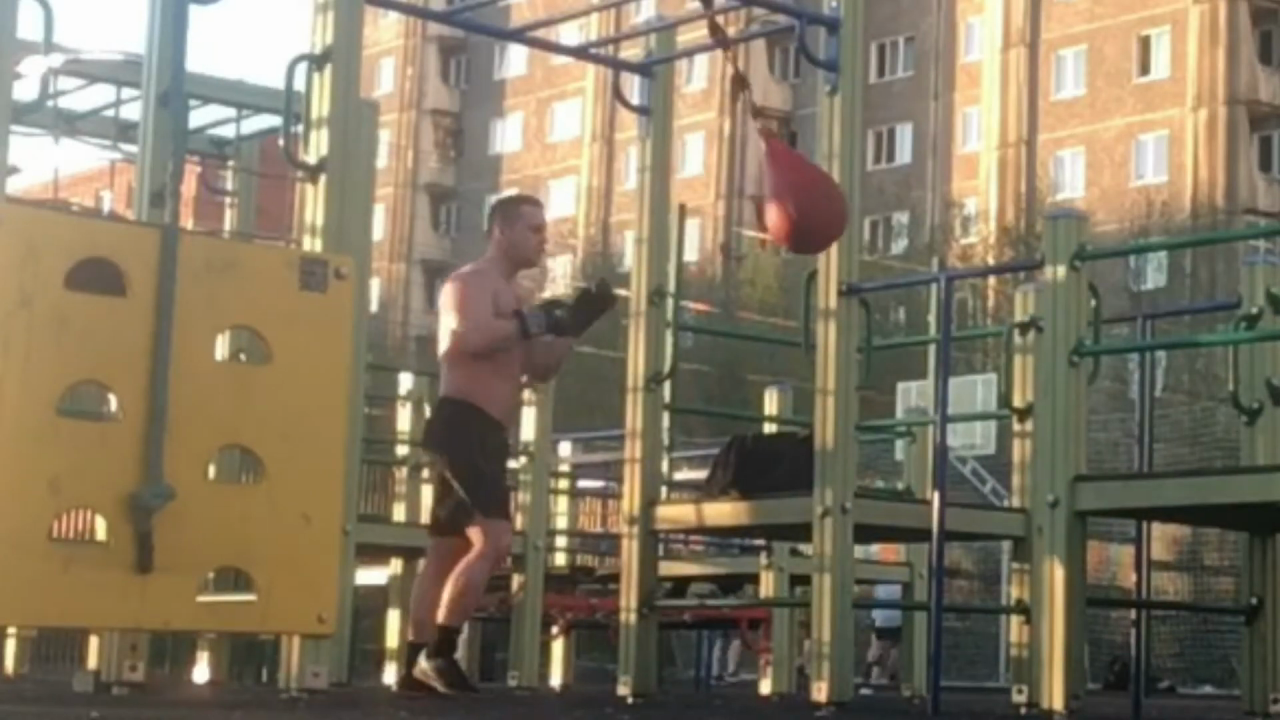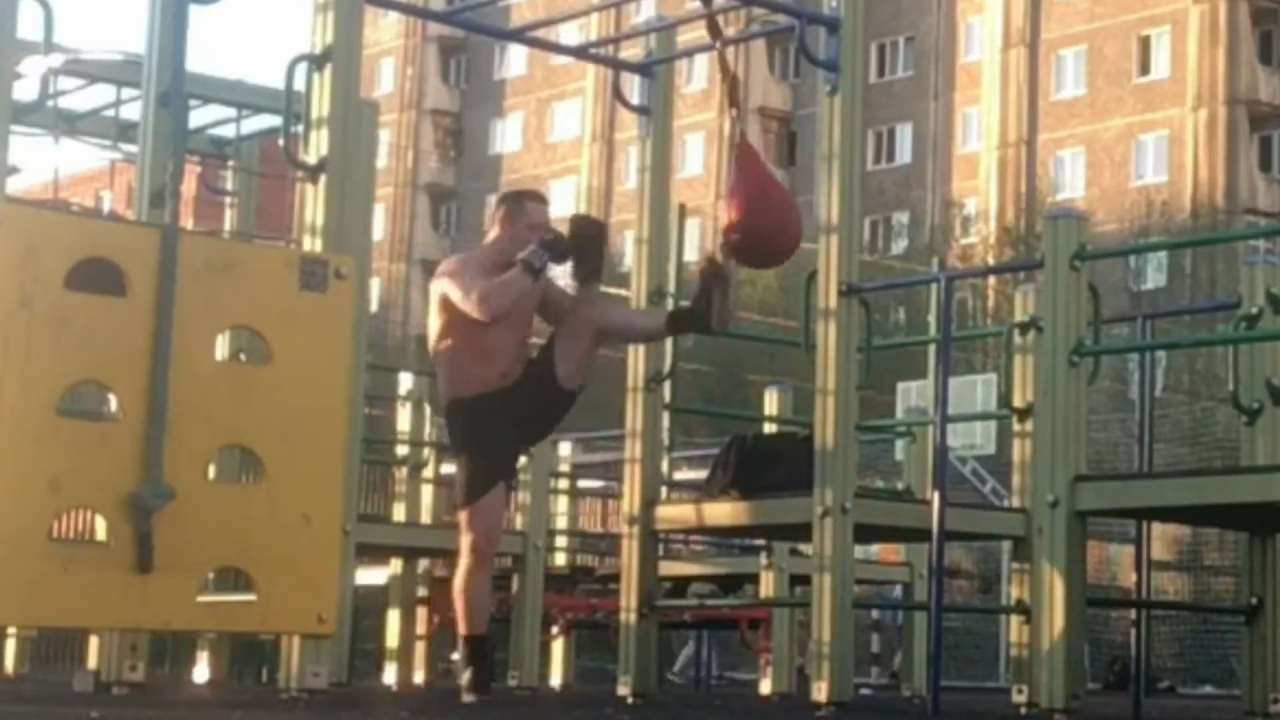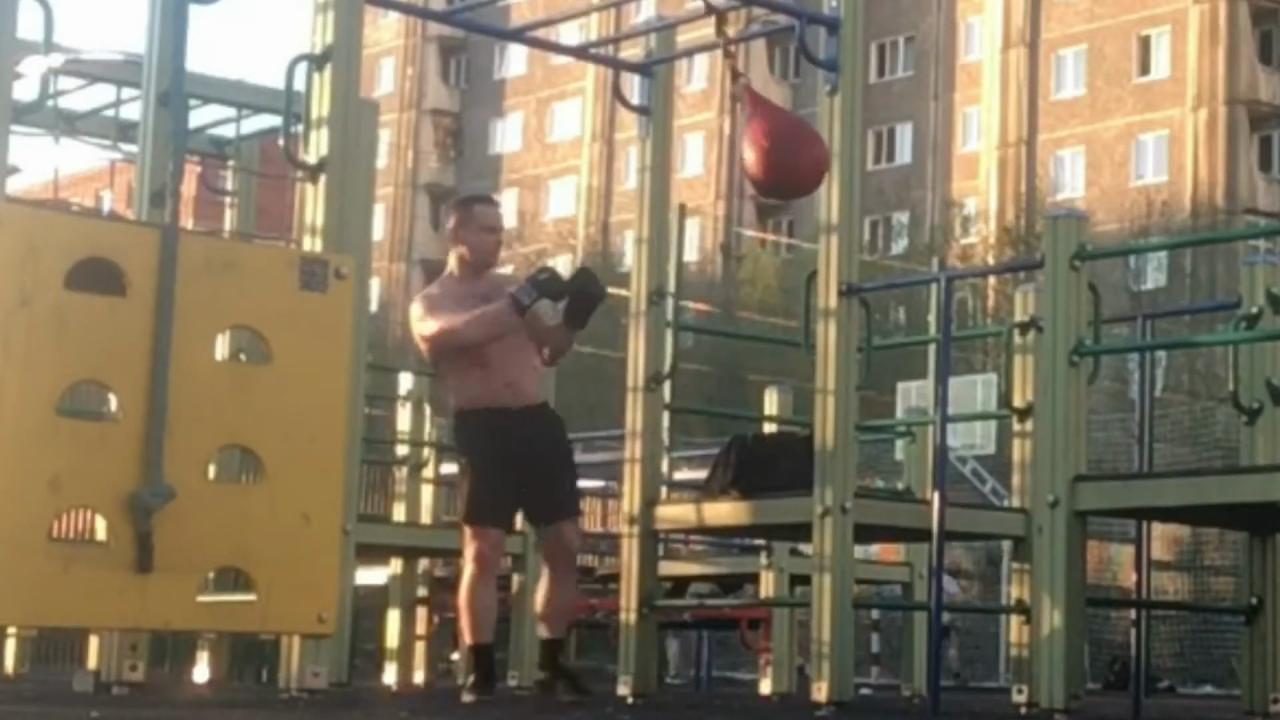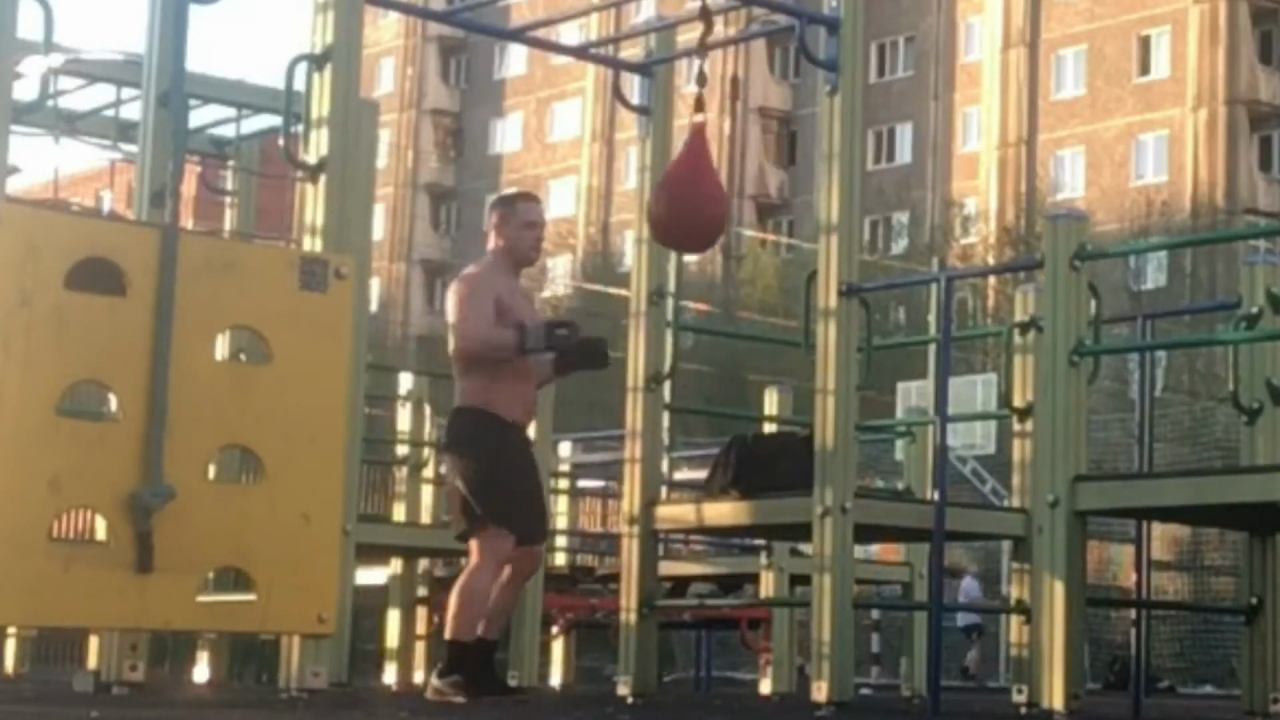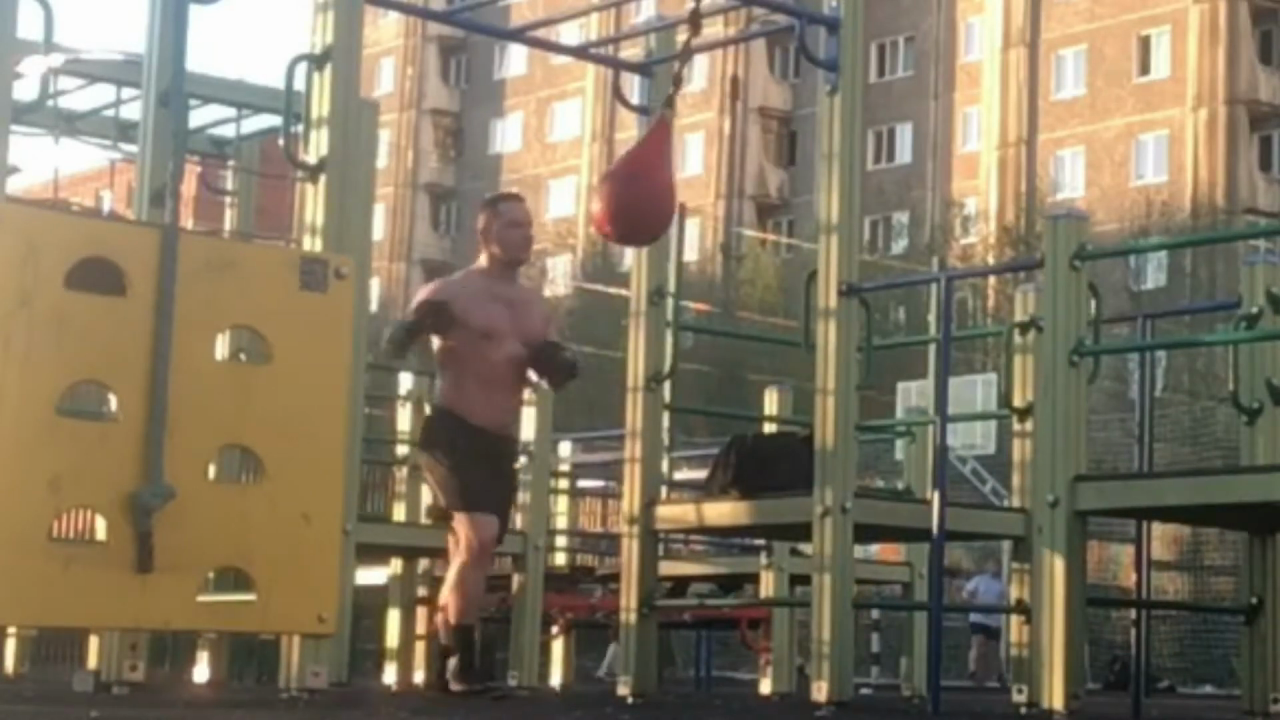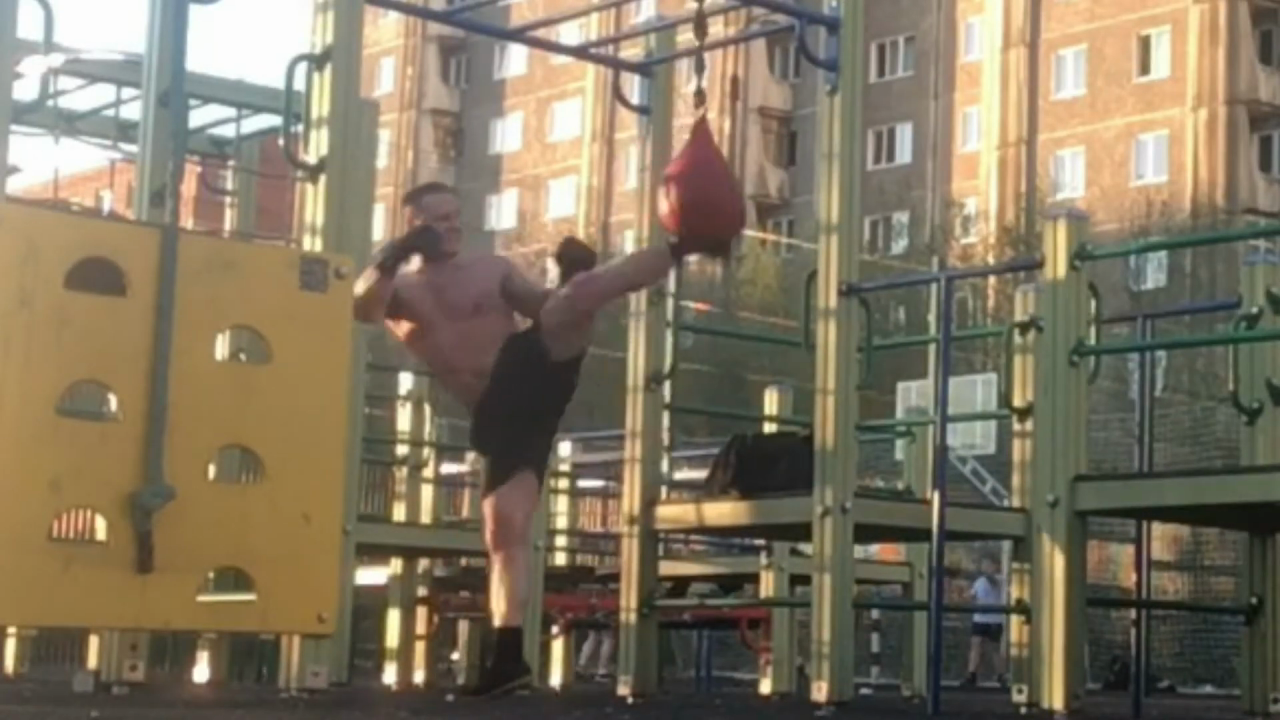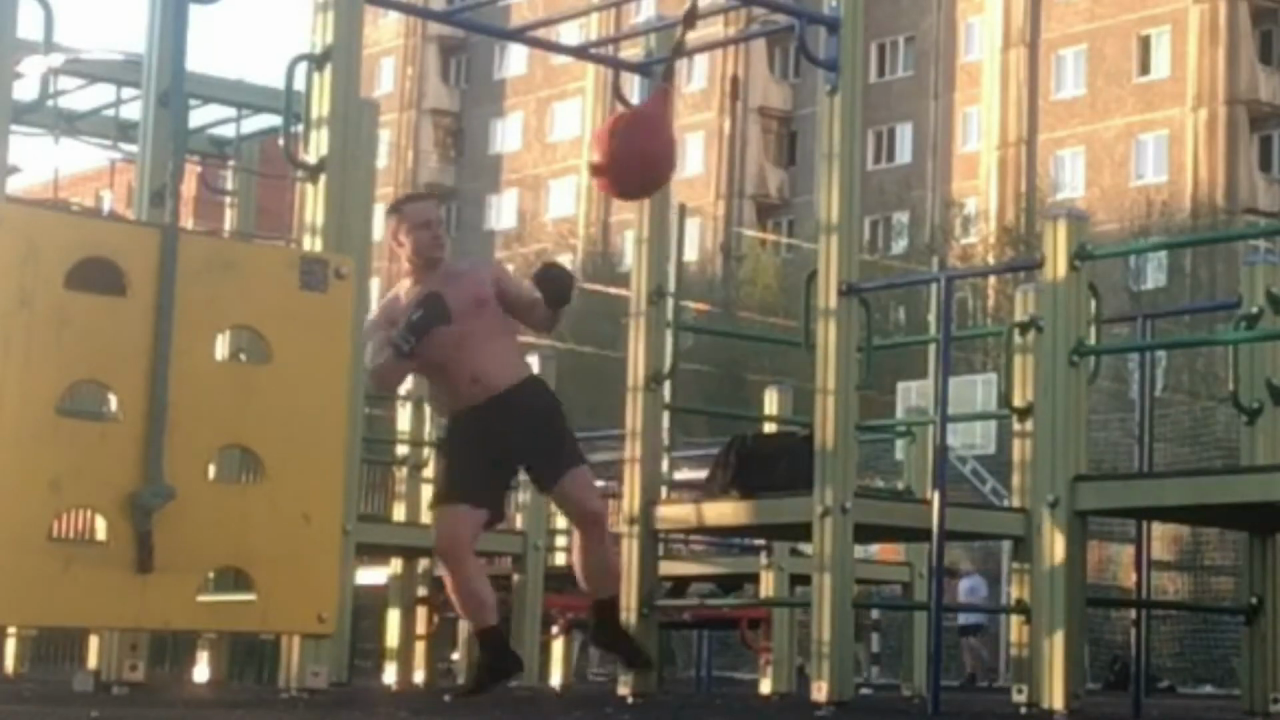
dt=0.4s
person 1, frame 1
left shoulder: (504, 294)
right shoulder: (472, 281)
left elbow: (540, 369)
right elbow: (467, 341)
left wrist: (575, 318)
right wrist: (533, 322)
left hip: (482, 434)
right hip: (463, 428)
left knee: (447, 552)
right knee: (493, 542)
left ankle: (418, 667)
right ankle: (439, 655)
person 1, frame 2
left shoulder: (530, 279)
right shoulder: (455, 271)
left elbow: (580, 310)
right elbow: (488, 307)
left wrist: (589, 263)
right wrist: (537, 258)
left hip: (527, 393)
right hip: (477, 415)
left knee: (591, 314)
right knee: (480, 538)
left ankle: (693, 318)
right ankle: (475, 665)
person 1, frame 3
left shoulder: (512, 286)
right shoulder: (433, 301)
left elbow: (550, 354)
right elbow: (468, 333)
left wrist: (576, 316)
right wrist: (524, 298)
left hip: (538, 423)
right hip: (486, 430)
left knee: (564, 548)
right knee: (484, 555)
left ankle: (552, 664)
right ankle: (482, 673)
person 1, frame 4
left shoulder: (515, 295)
right shoulder: (476, 282)
right elbow: (465, 345)
left wrist: (567, 358)
right wrist: (538, 339)
left hip: (506, 440)
right hip: (481, 434)
left knee: (523, 557)
right knee: (492, 554)
left ankle: (477, 664)
right ankle: (449, 671)
person 1, frame 5
left shoulder: (532, 303)
right shoulder: (452, 292)
left elbow: (552, 374)
right elbow: (397, 347)
left wrist: (558, 364)
right wrist: (415, 325)
left hip: (500, 447)
right hip: (452, 438)
left knee: (475, 554)
right knee: (478, 541)
left ankle: (449, 650)
right ankle: (461, 654)
person 1, frame 6
left shoulder: (491, 268)
right shoulder: (396, 290)
left elbow: (548, 310)
right elbow: (362, 305)
left wrist: (571, 280)
right wrist: (390, 257)
left hip: (540, 366)
right hip: (500, 411)
left knee: (584, 295)
right knee: (505, 533)
left ankle: (684, 245)
right ankle: (507, 660)
person 1, frame 7
left shoulder: (483, 271)
right shoulder: (388, 315)
left elbow: (542, 321)
right elbow: (379, 385)
left wrist: (552, 299)
right wrist: (409, 337)
left hip: (523, 402)
right hip: (471, 427)
left knee: (588, 509)
right knee: (451, 540)
left ankle: (607, 625)
right ankle: (495, 653)
